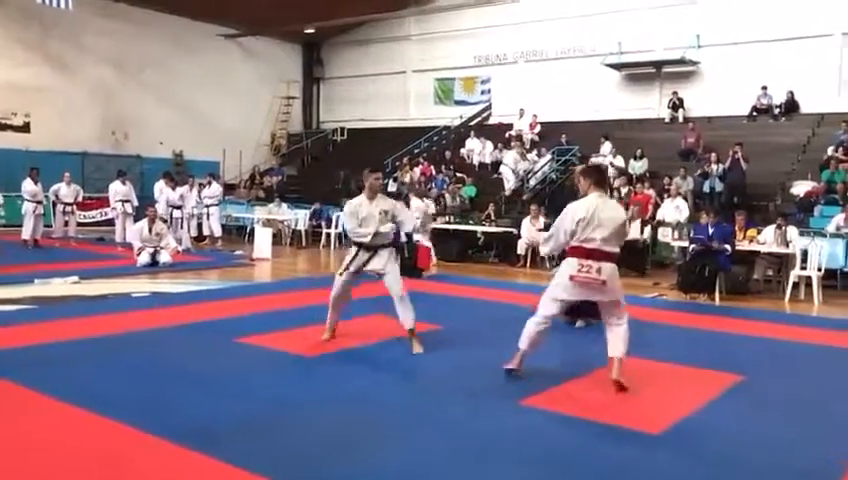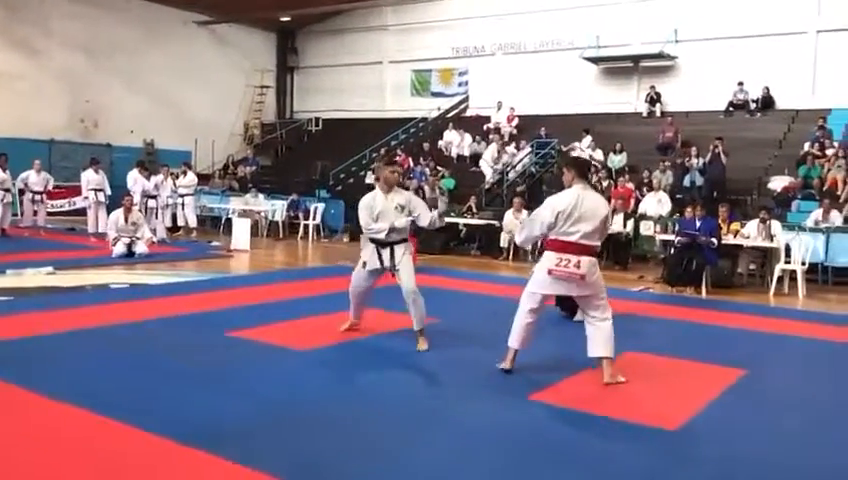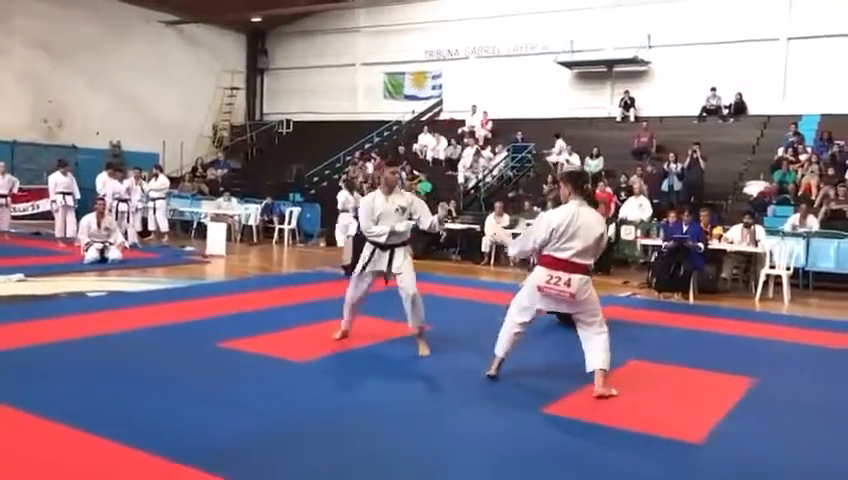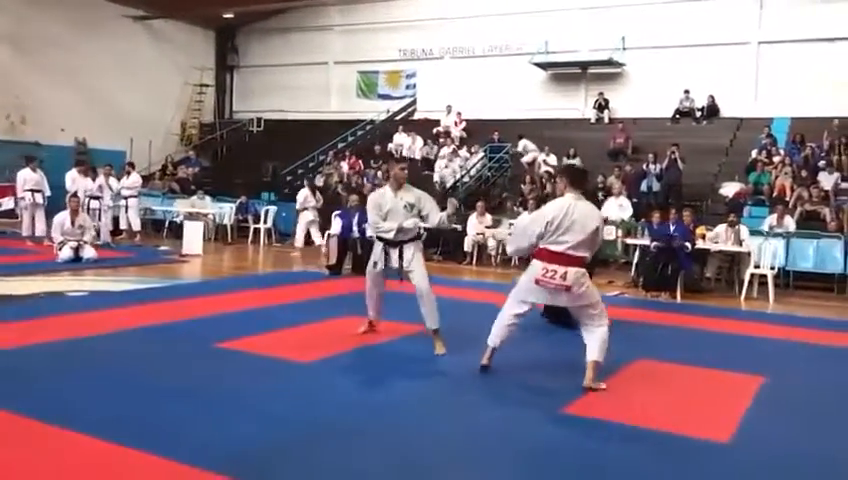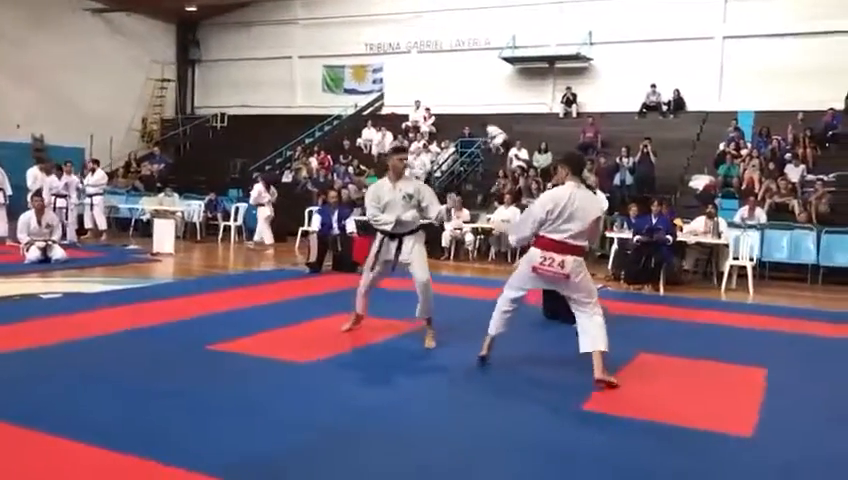
dt=0.4s
person 1, frame 1
left shoulder: (576, 207)
right shoulder: (619, 211)
left elbow: (557, 238)
right elbow: (619, 240)
left wrist: (542, 246)
left hip: (575, 267)
right hip: (606, 270)
left knee: (544, 313)
right knee: (617, 320)
left ankle: (516, 361)
right ankle: (616, 371)
person 1, frame 2
left shoulder: (558, 200)
right shoulder: (602, 203)
left elbow: (534, 228)
right elbow: (600, 236)
left wrist: (518, 236)
left hip: (554, 259)
right hip: (585, 263)
left knee: (528, 308)
right knee: (600, 315)
left ankle: (509, 360)
right ankle: (608, 372)
person 1, frame 3
left shoulder: (554, 215)
right shoulder: (598, 220)
left elbow: (527, 243)
right elbow: (596, 252)
left wrist: (511, 247)
left hip: (545, 276)
right hip: (577, 281)
left knee: (516, 316)
right knee: (595, 330)
left ankle: (495, 366)
right ankle: (600, 384)
person 1, frame 4
left shoulder: (550, 208)
right shoulder: (595, 214)
left elbow: (525, 238)
right elbow: (594, 246)
left wrist: (509, 244)
left hip: (542, 269)
right hip: (574, 274)
left knee: (512, 309)
right knee: (597, 321)
left ankle: (487, 357)
right ankle: (591, 376)
person 1, frame 5
left shoulder: (551, 196)
right shoulder: (595, 202)
left elbow: (523, 230)
right elbow: (591, 237)
left wrist: (507, 230)
left hip: (540, 257)
right hip: (572, 263)
left knee: (509, 297)
right knee: (591, 312)
left ankle: (486, 349)
right ankle: (599, 369)
person 2, frame 1
left shoulder: (391, 204)
right shoulder: (352, 205)
left elbow: (408, 223)
right elbow: (352, 231)
right wrist: (377, 231)
left hip: (384, 253)
right hip: (360, 253)
left knee: (398, 292)
right knee: (339, 290)
left ankle: (413, 337)
right ankle: (331, 327)
person 2, frame 2
left shoulder: (407, 198)
right shoulder: (368, 200)
left elbow: (426, 220)
right elbow: (368, 228)
left wrist: (438, 215)
right wrist: (393, 226)
left hip: (400, 249)
right hip: (375, 249)
left knee: (410, 289)
right knee: (358, 287)
left ankle: (421, 335)
right ankle: (354, 321)
person 2, frame 3
left shoulder: (408, 199)
right shoulder: (369, 201)
left elbow: (426, 222)
right elbow: (367, 229)
left wrist: (440, 217)
right wrist: (393, 229)
left hip: (399, 251)
right hip: (374, 251)
left knee: (410, 292)
right knee: (355, 291)
left ankle: (420, 338)
right ankle: (345, 329)
person 2, frame 4
left shoulder: (417, 195)
right shoulder: (377, 197)
left elbow: (434, 219)
right elbow: (375, 225)
left wrist: (448, 213)
right wrist: (400, 226)
left hip: (409, 247)
right hip: (384, 247)
left knee: (423, 288)
right knee: (373, 285)
left ankle: (436, 337)
right ankle: (372, 322)
person 2, frame 5
left shoulder: (417, 186)
right shoulder: (376, 189)
left elbow: (432, 211)
right elbow: (374, 217)
right wrist: (398, 219)
left hip: (410, 239)
right hip: (385, 240)
left knee: (422, 280)
right knee: (368, 279)
left ankle: (429, 329)
right ankle: (358, 317)
